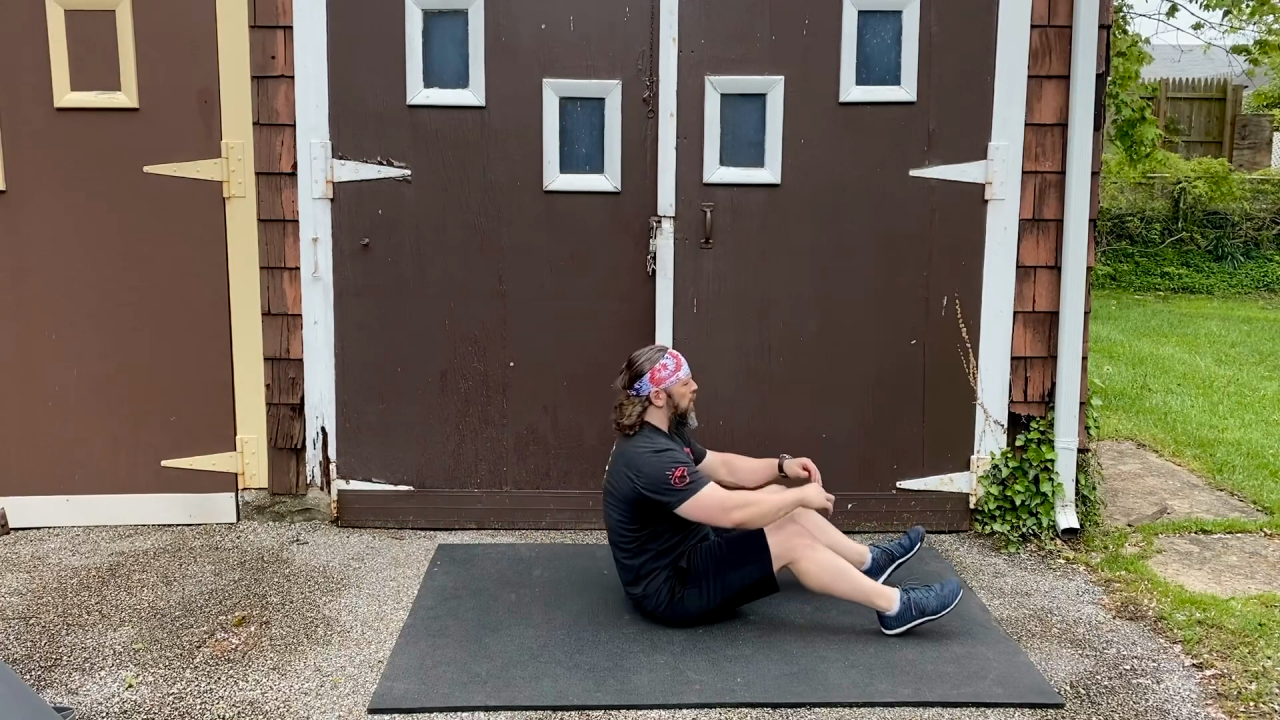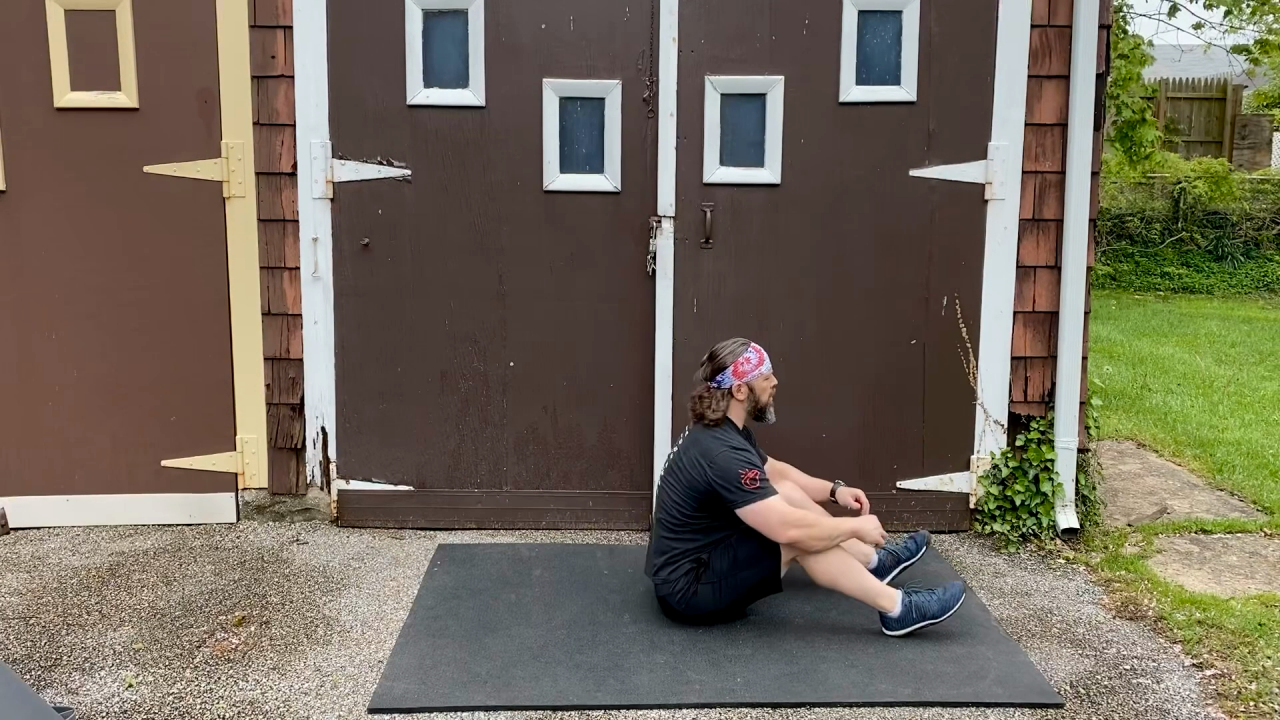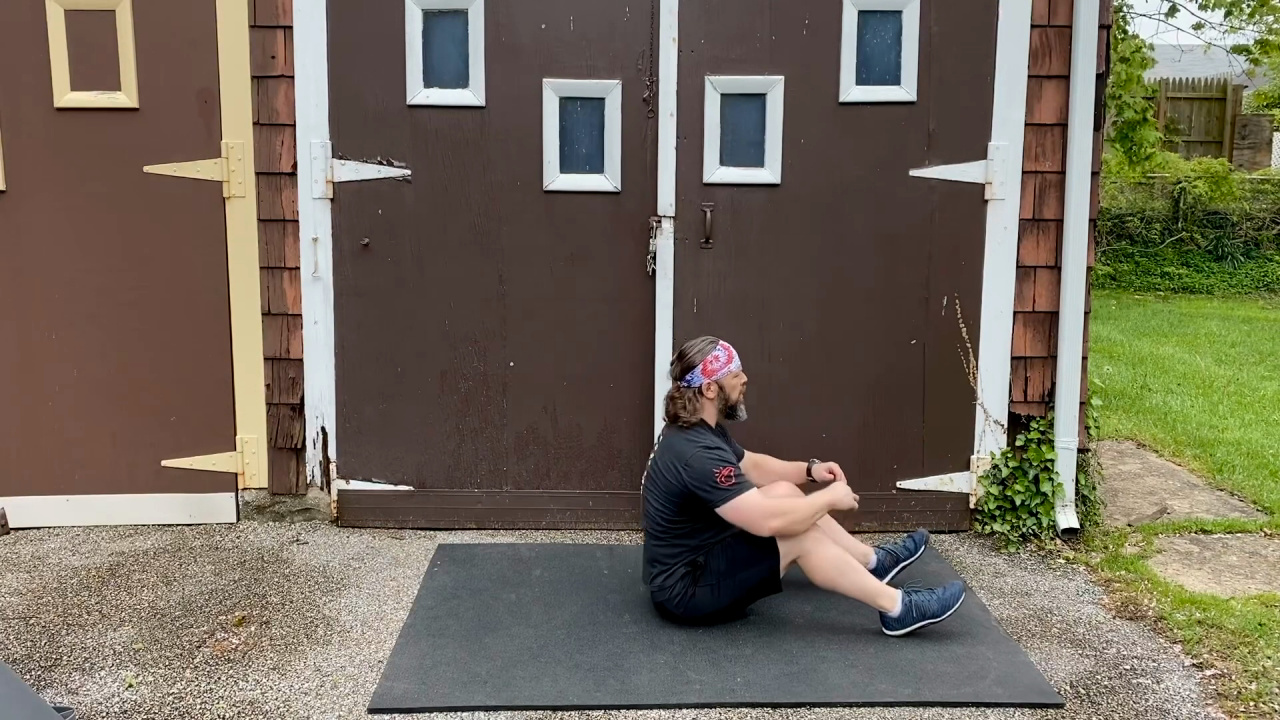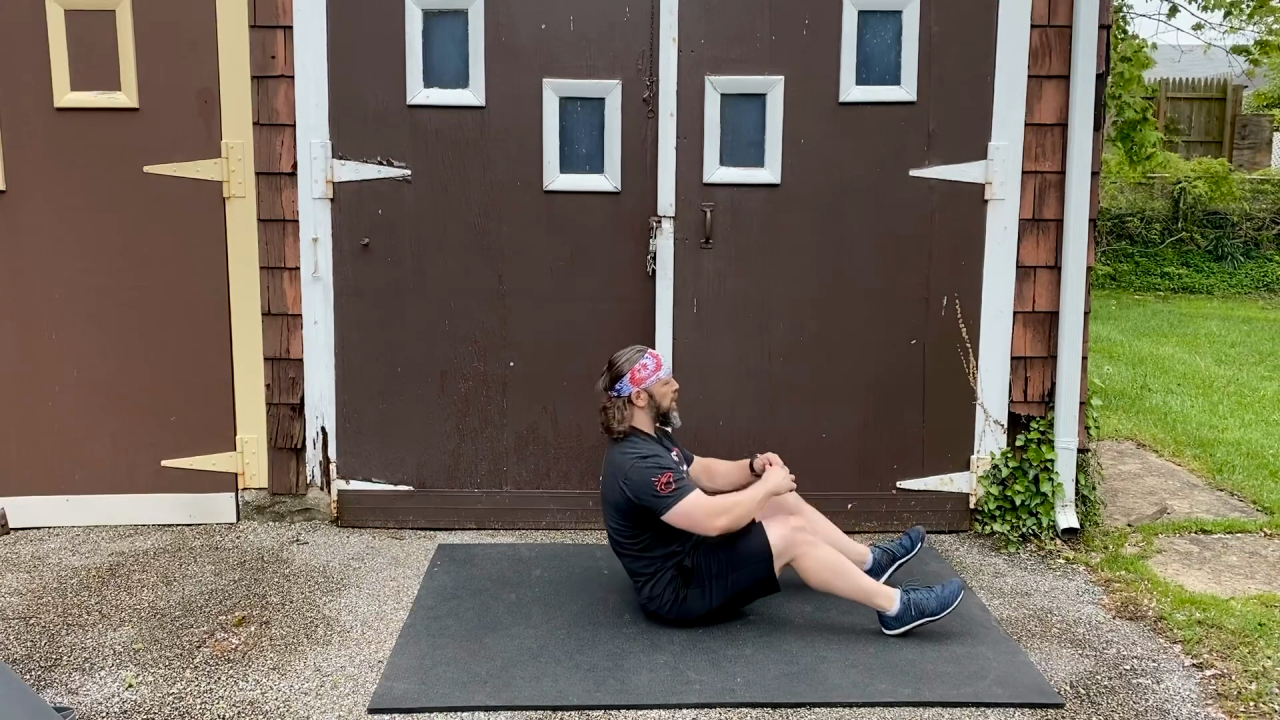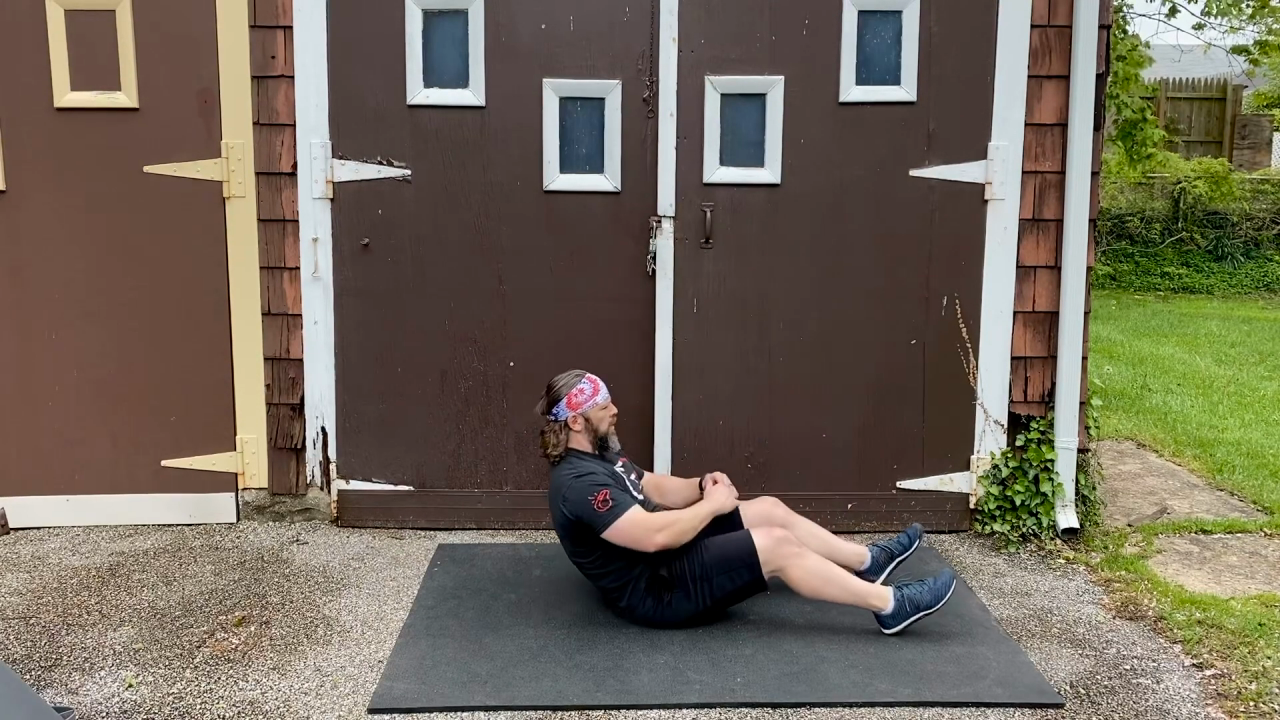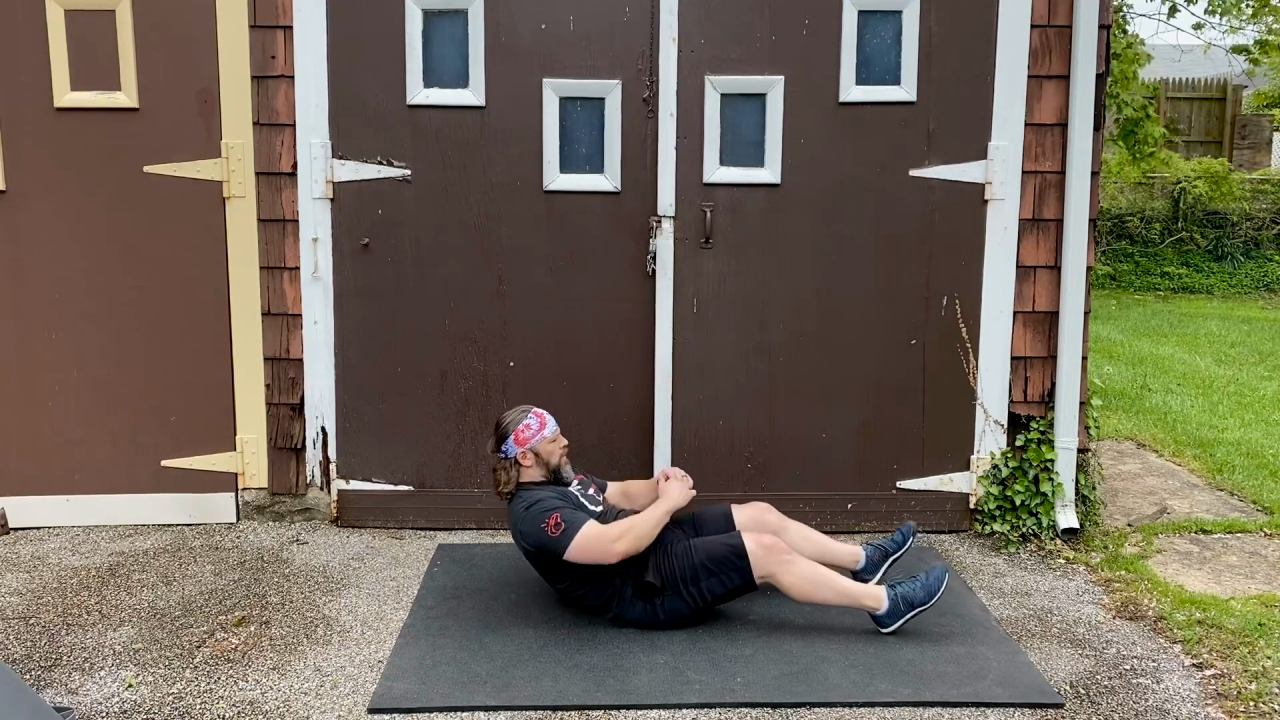
dt=0.3s
person 1, frame 1
left shoulder: (660, 435)
right shoulder: (649, 459)
left elbow: (722, 467)
right elbow: (731, 512)
left wrist: (782, 466)
right wrist: (800, 496)
left hip: (685, 556)
right hip: (672, 590)
left knee: (779, 498)
right knee: (790, 538)
left ankle: (869, 561)
right ankle: (894, 608)
person 1, frame 2
left shoulder: (720, 429)
right shoulder: (722, 454)
left elbow: (771, 472)
right elbow: (789, 530)
left wrist: (834, 490)
right wrist: (857, 527)
left hip: (701, 556)
right hip: (690, 586)
left knee: (787, 492)
right knee: (798, 535)
left ankle: (874, 562)
right ankle: (897, 608)
person 1, frame 3
left shoulder: (697, 429)
right shoulder: (697, 454)
left elbow: (751, 467)
right elbow: (769, 521)
left wrist: (811, 470)
right wrist: (830, 498)
left hip: (695, 559)
right hip: (688, 589)
left knee: (783, 492)
right knee: (798, 535)
left ankle: (873, 562)
right ankle: (897, 608)
person 1, frame 4
left shoulder: (650, 439)
right shoulder: (638, 464)
left elbow: (705, 474)
right elbow: (715, 521)
left wrist: (754, 466)
right wrist: (766, 487)
left hip: (687, 554)
right hip: (677, 588)
left knee: (785, 501)
right knee: (794, 533)
left ankle: (872, 562)
right ankle: (894, 608)
person 1, frame 5
left shoulder: (598, 456)
right shoulder: (580, 483)
left elbow: (656, 490)
right elbow: (656, 537)
left wrist: (702, 485)
right wrist: (713, 505)
left hip: (665, 560)
right hip: (653, 591)
left knee: (769, 509)
right knee: (777, 545)
left ankle: (867, 562)
right ankle: (887, 606)
person 1, frame 6
left shoulder: (559, 481)
right shoulder: (536, 513)
left elbow: (624, 497)
right elbow: (618, 546)
left wrist: (660, 484)
right wrist: (667, 501)
left hip: (660, 549)
right hip: (645, 590)
left knee: (762, 513)
right knee: (768, 549)
left ankle: (862, 562)
right ankle: (884, 604)
